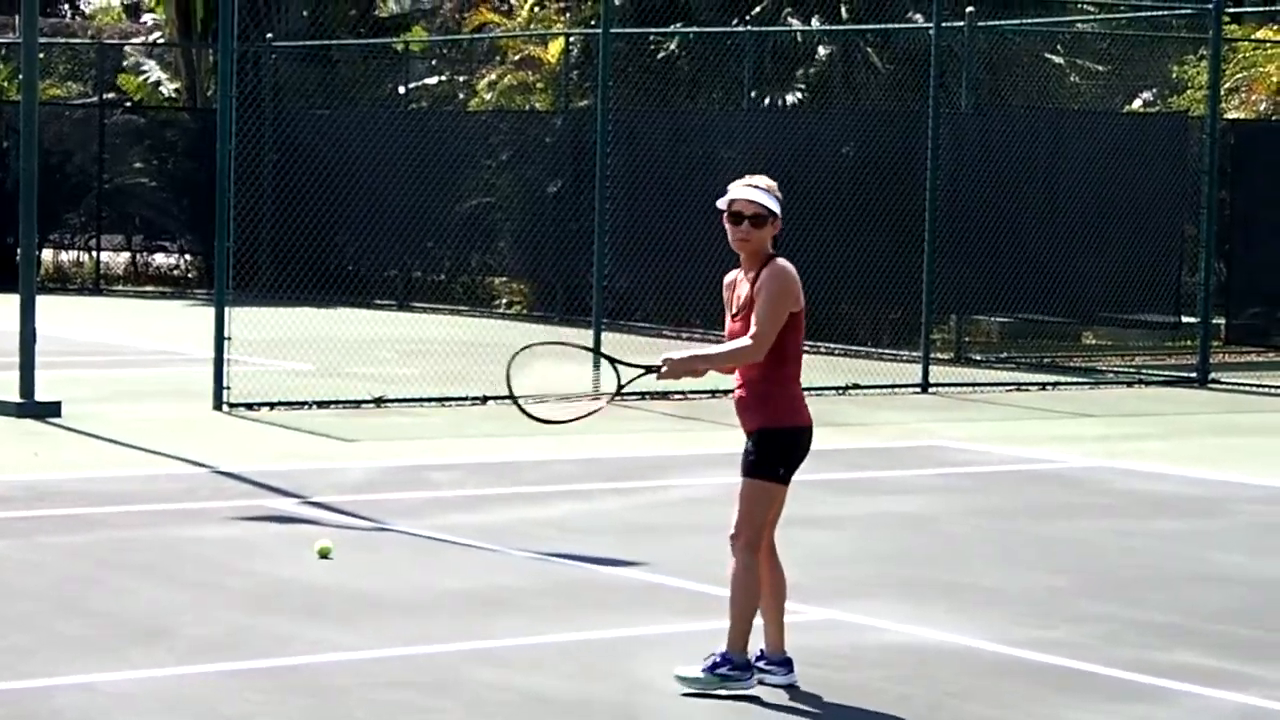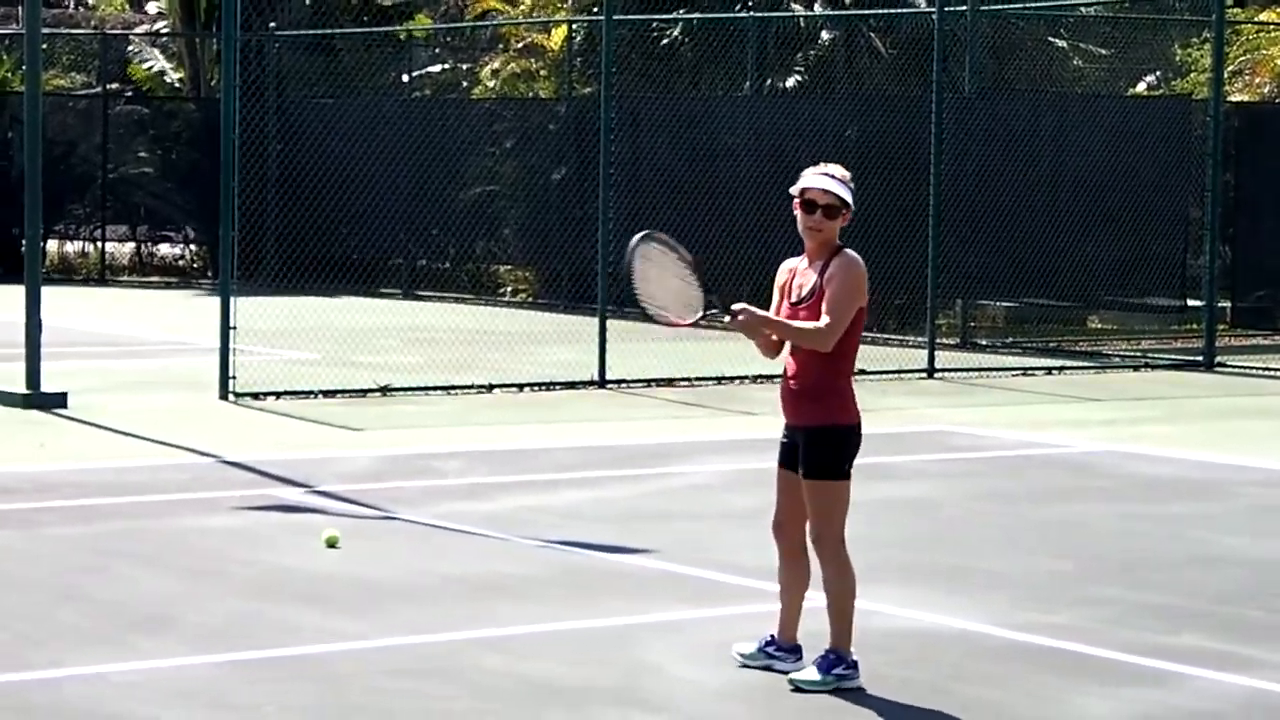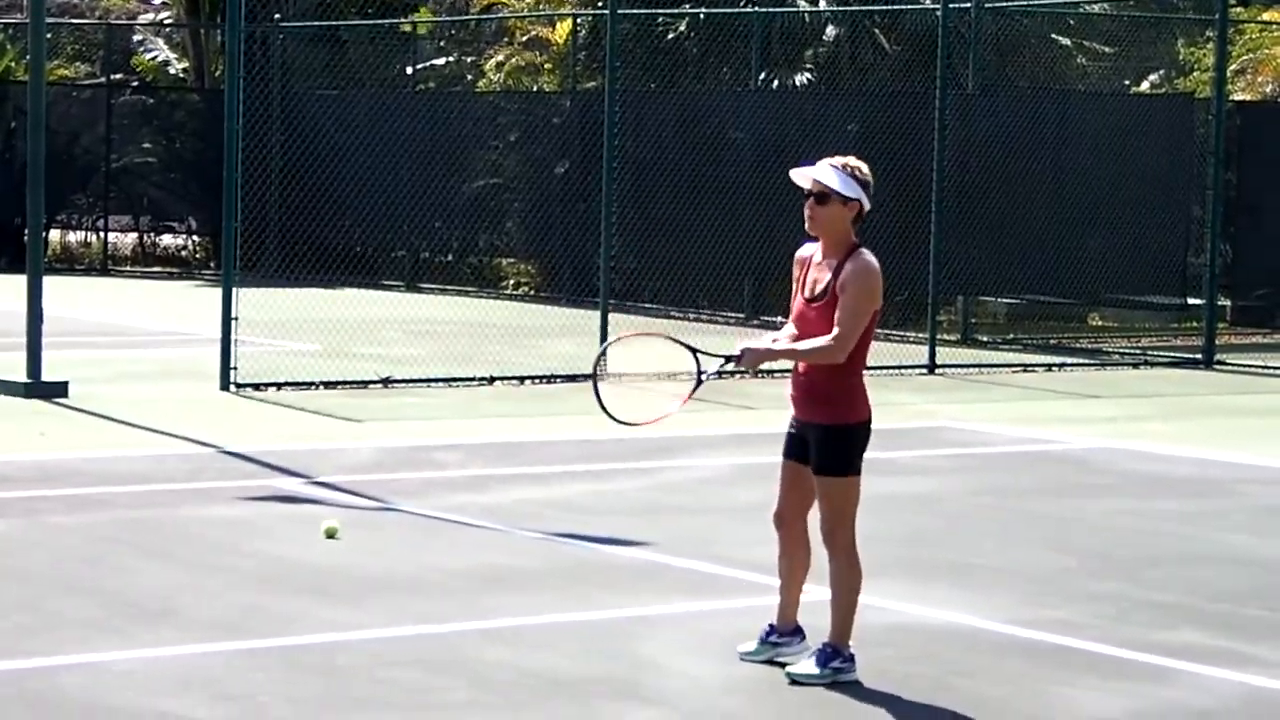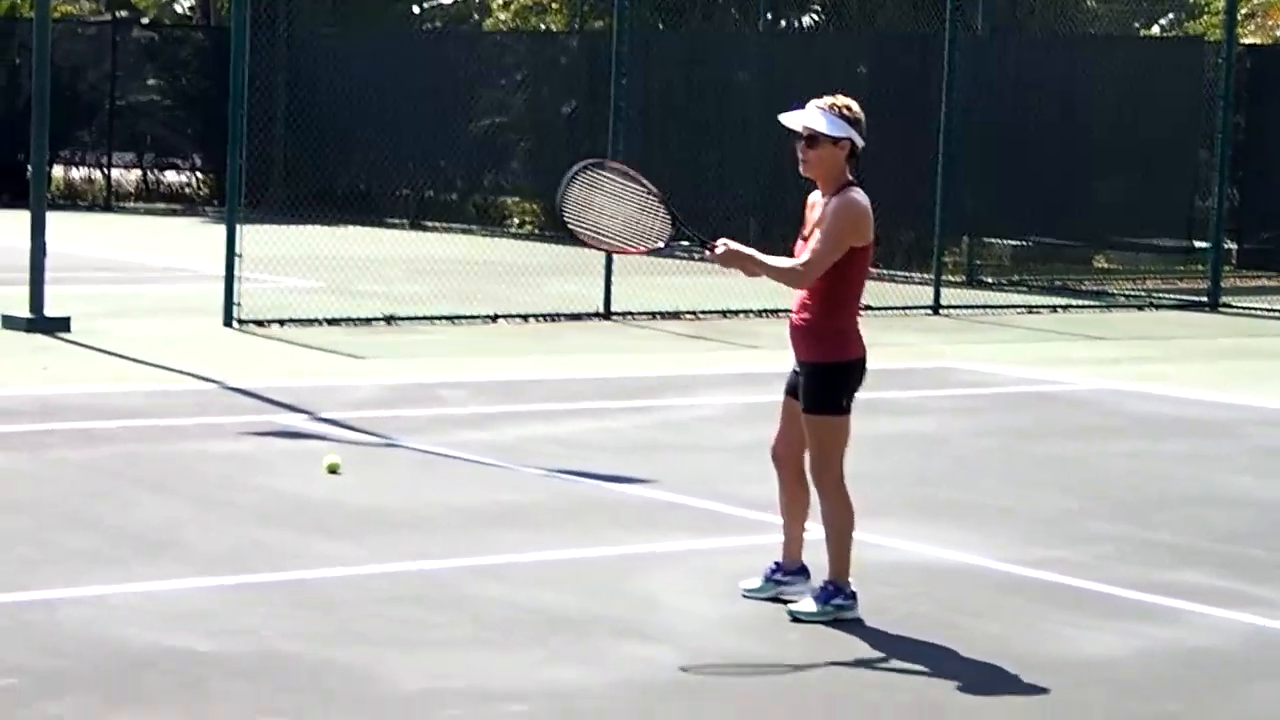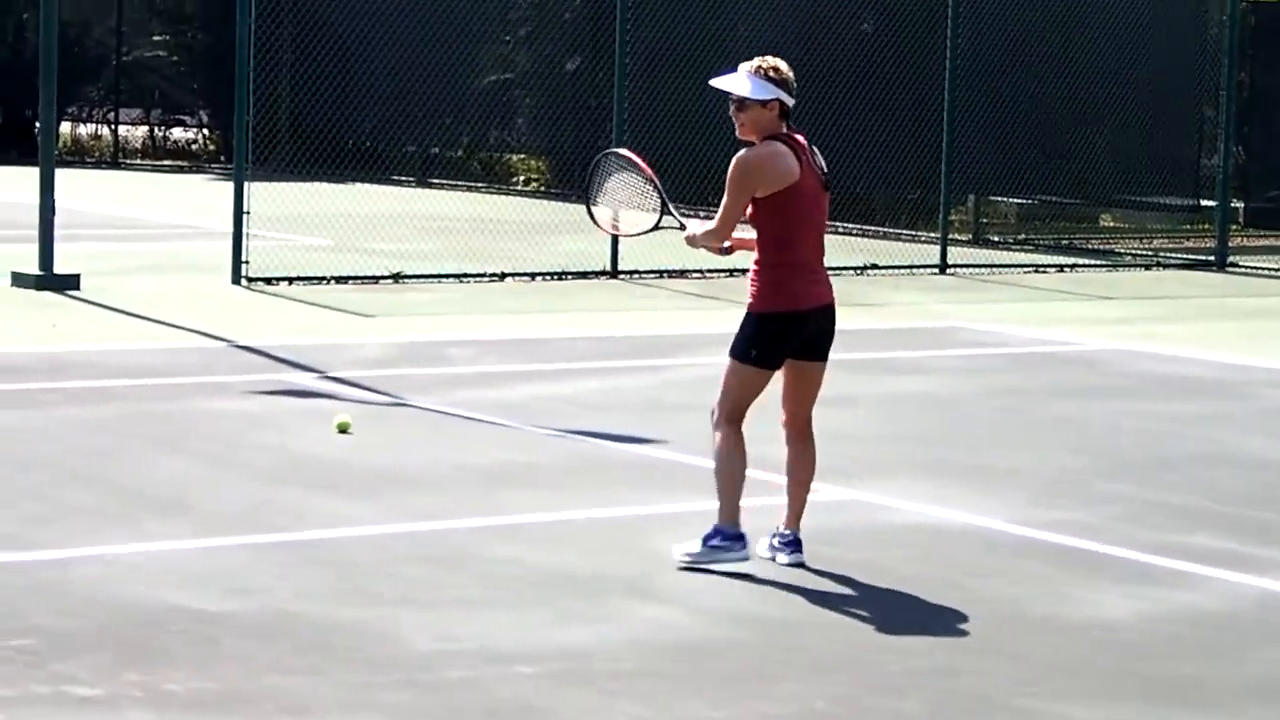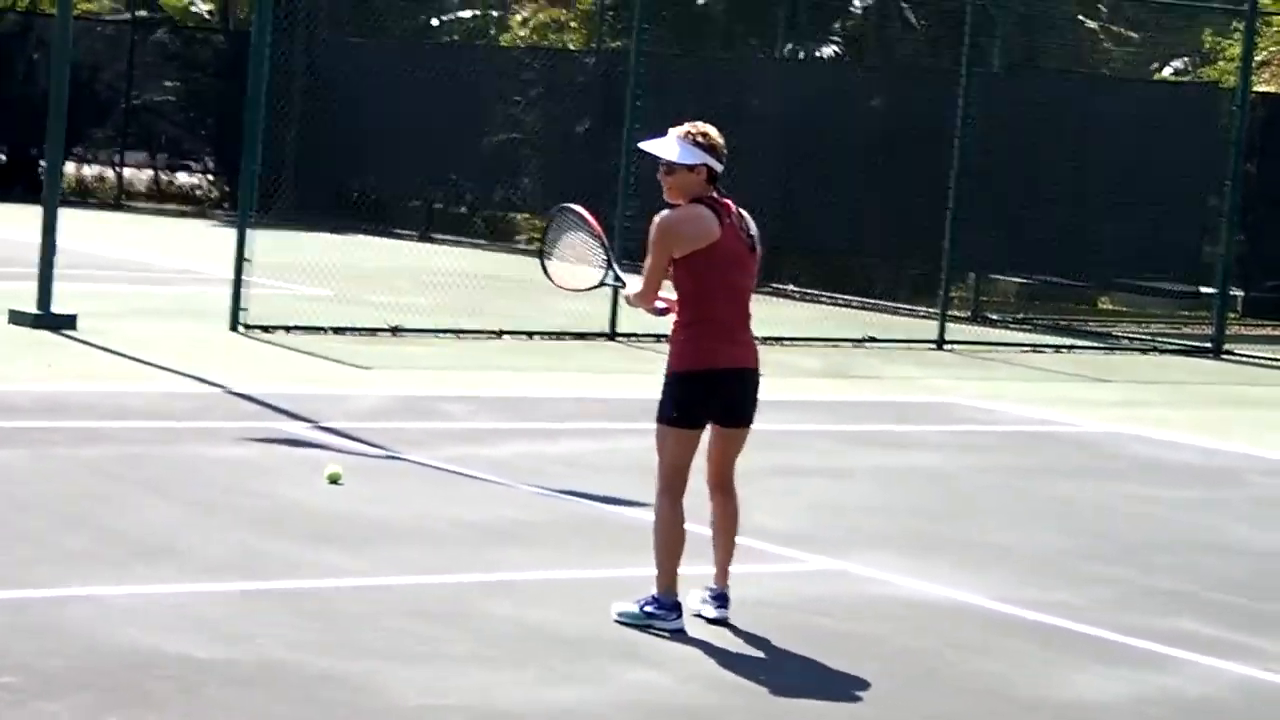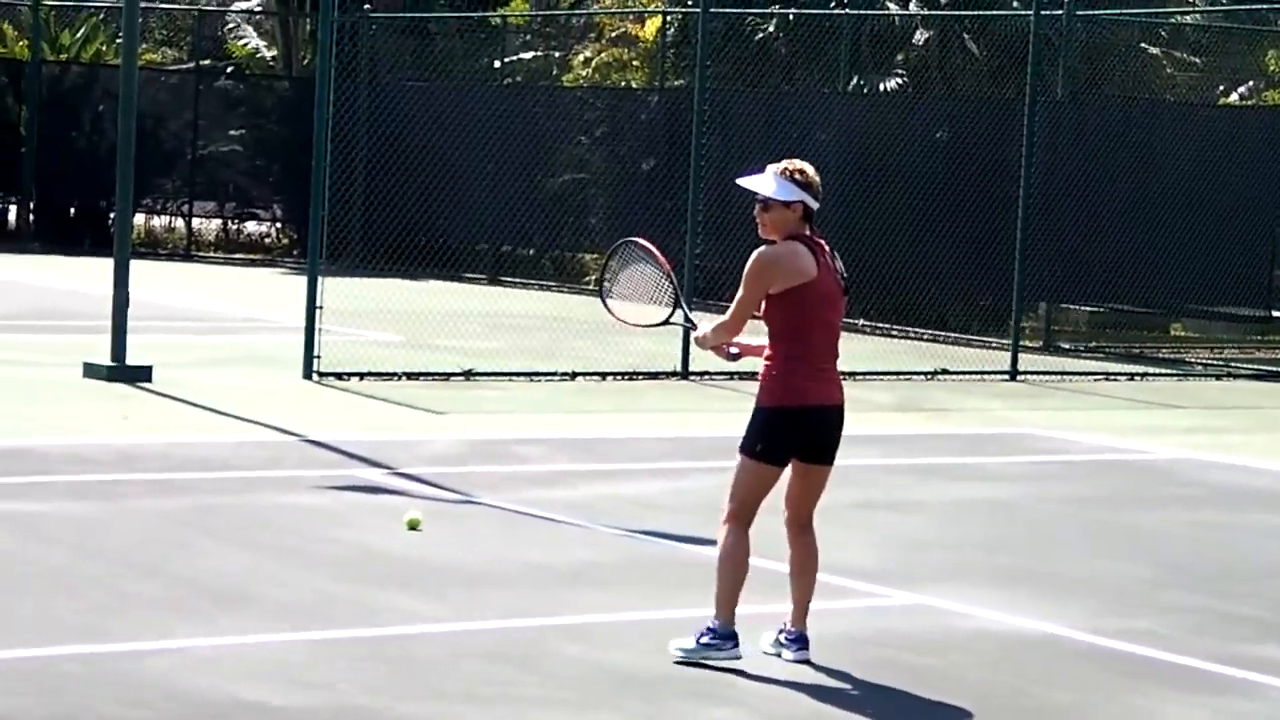
dt=0.7s
person 1, frame 1
left shoulder: (778, 275)
right shoulder: (733, 281)
left elbow: (757, 348)
left wrist: (694, 359)
right wrist: (696, 362)
left hip: (780, 427)
right hip: (761, 427)
left knee: (745, 540)
right knee: (758, 543)
left ankle: (734, 658)
right ankle: (773, 657)
person 1, frame 2
left shoulder: (847, 266)
right shoulder: (789, 269)
left elbow: (825, 337)
right elbow: (773, 345)
left wrist: (762, 316)
right wrist: (753, 328)
left hip: (830, 423)
right hip: (798, 420)
left knee: (827, 540)
right knee: (786, 531)
left ankle: (841, 659)
right ankle: (784, 642)
person 1, frame 3
left shoulder: (861, 269)
right shoulder: (803, 257)
left elbow: (838, 347)
left wrist: (773, 352)
right wrist: (776, 340)
left hip: (840, 419)
right hip: (806, 414)
left knee: (836, 534)
right knee: (787, 520)
left ankle: (838, 653)
right ankle: (785, 629)
person 1, frame 4
left shoulder: (849, 206)
right shoulder: (817, 200)
left elbow: (803, 274)
left wrist: (744, 256)
right wrist: (751, 260)
left hip: (832, 357)
right hip: (812, 355)
left knee: (825, 473)
right knee: (785, 455)
left ankle: (839, 590)
right ankle: (790, 568)
person 1, frame 5
left shoulder: (753, 160)
right shoulder: (808, 155)
left elbow: (717, 233)
left wrist: (697, 236)
right wrist: (736, 240)
left hip: (776, 309)
right hip: (818, 306)
left knee: (726, 418)
right knee: (796, 423)
left ankle: (727, 532)
right ankle: (790, 536)
person 1, frame 6
left shoulder: (673, 222)
right shoulder: (742, 222)
left elbow: (645, 296)
left wrist: (636, 296)
left hip: (695, 368)
right hip: (741, 367)
left knee: (669, 487)
right knee: (722, 482)
left ankle: (664, 602)
right ankle: (718, 593)
person 1, frame 7
left shoulder: (770, 258)
right shoulder: (828, 260)
left elbow: (728, 327)
left wrist: (704, 336)
right wrist: (747, 347)
left hip: (784, 404)
right hip: (828, 406)
left knee: (736, 517)
right knee: (799, 522)
left ankle: (722, 632)
right ankle: (795, 634)
